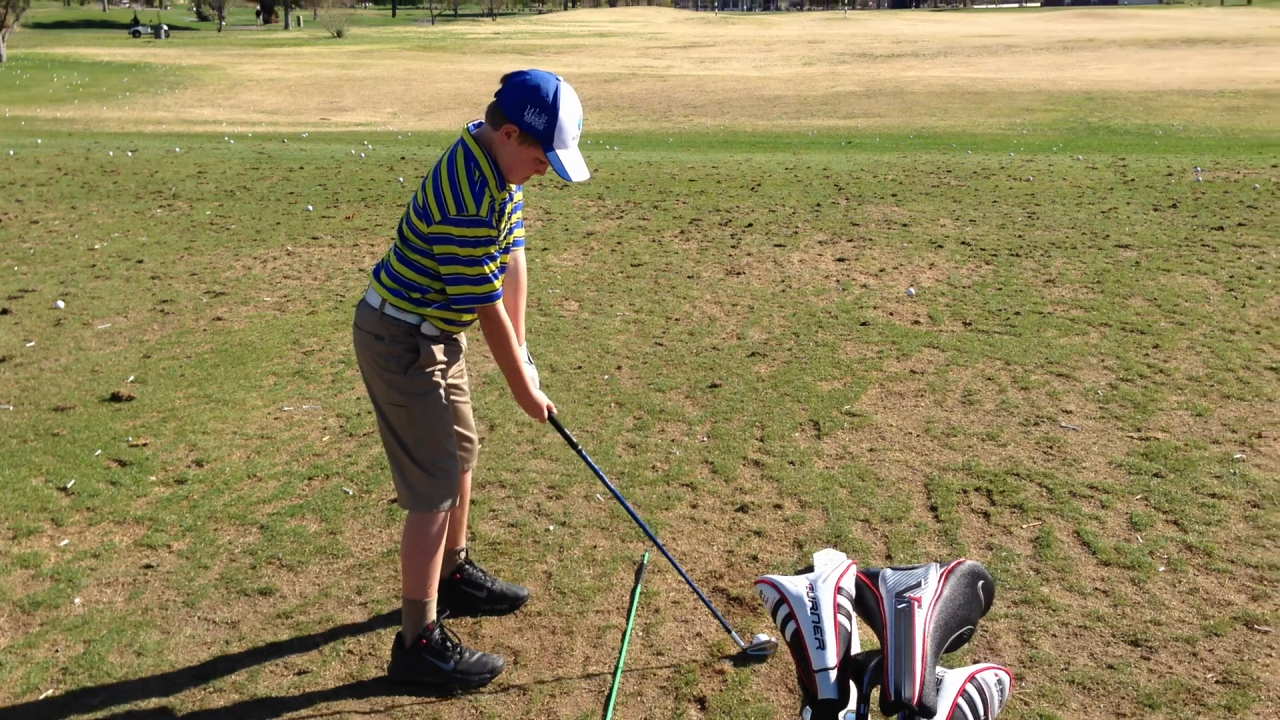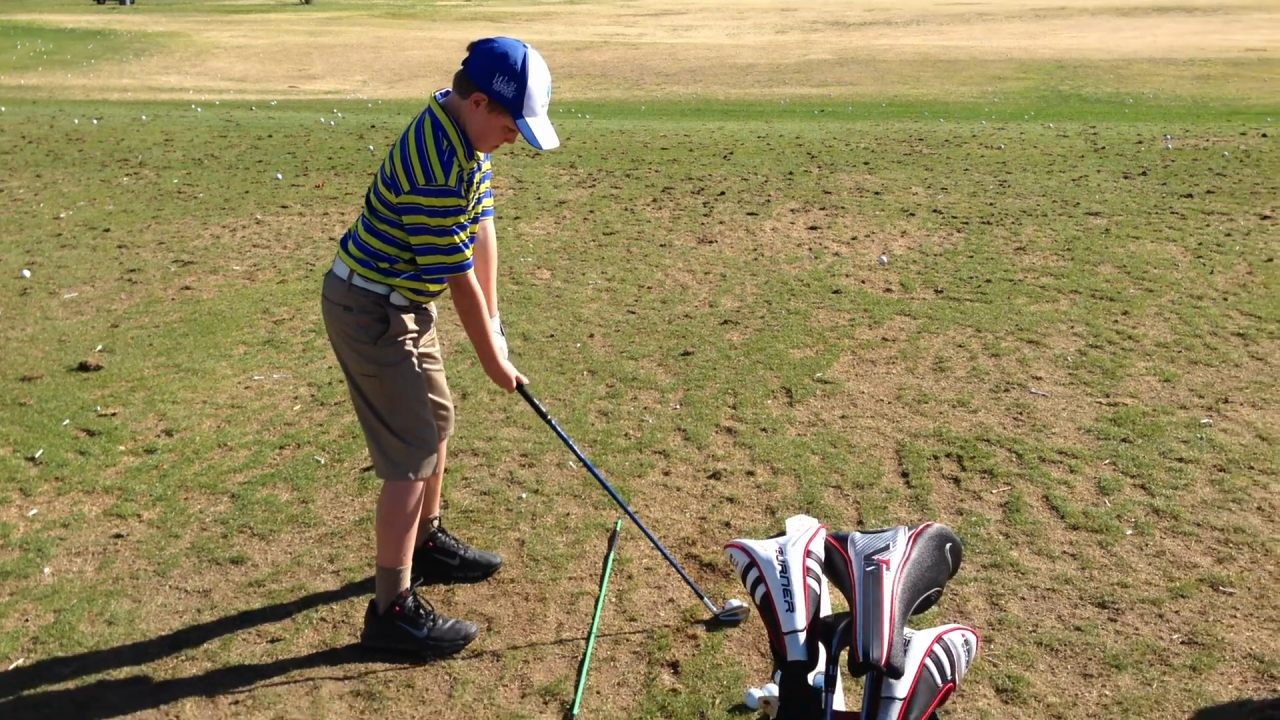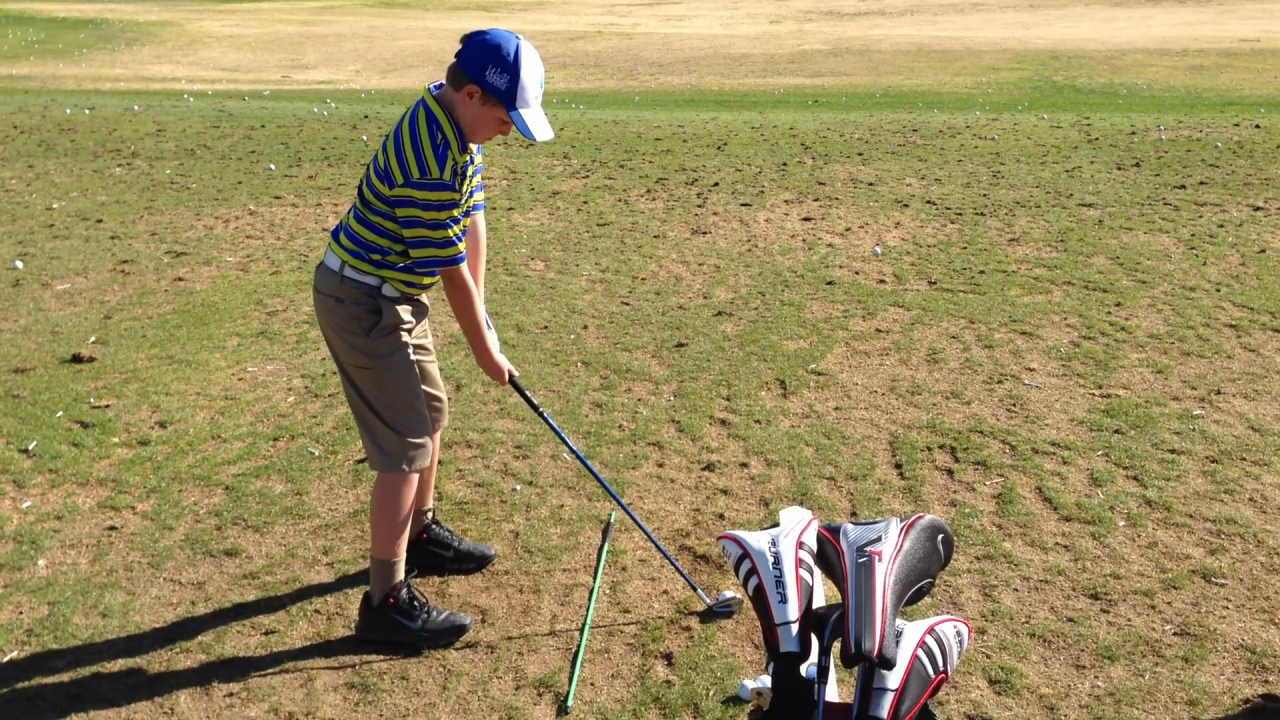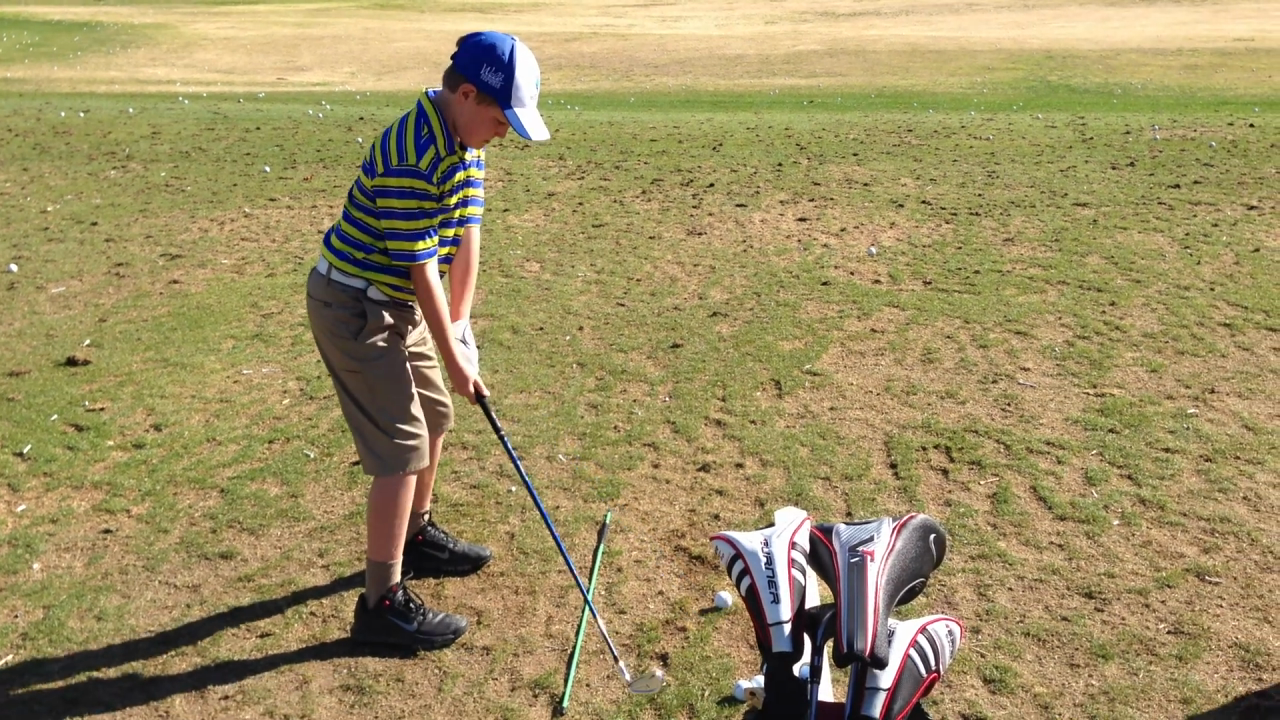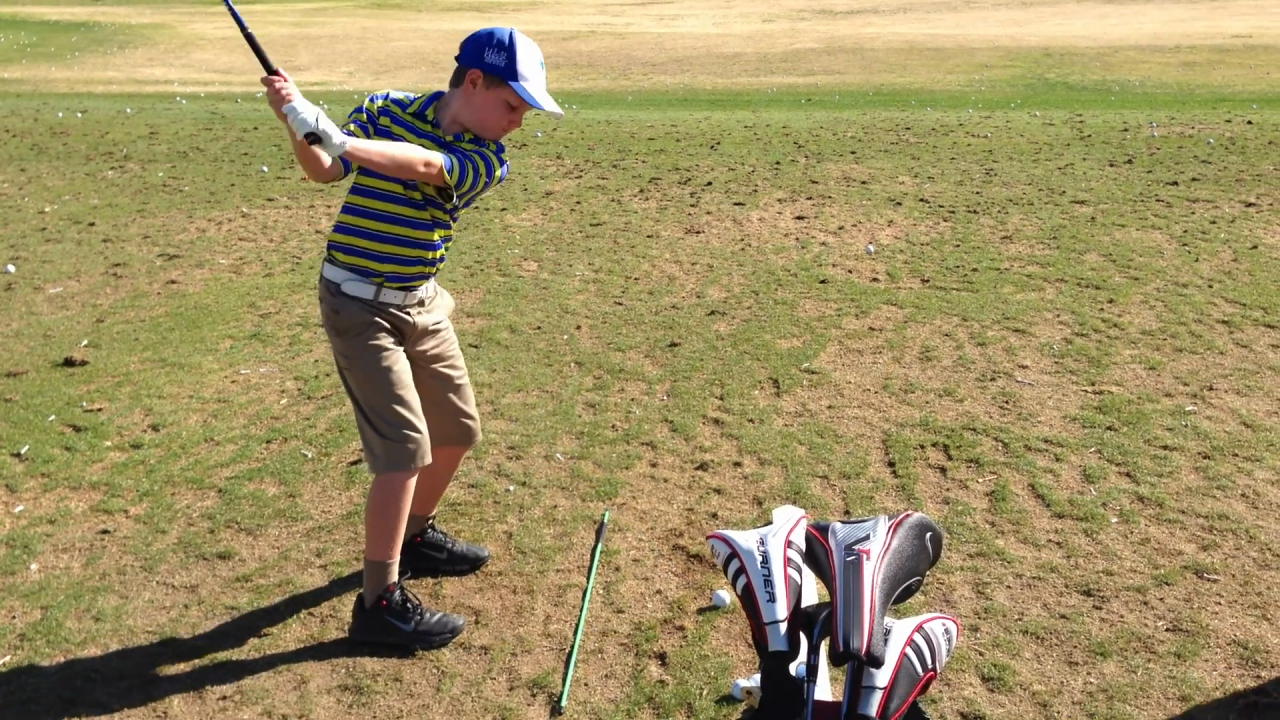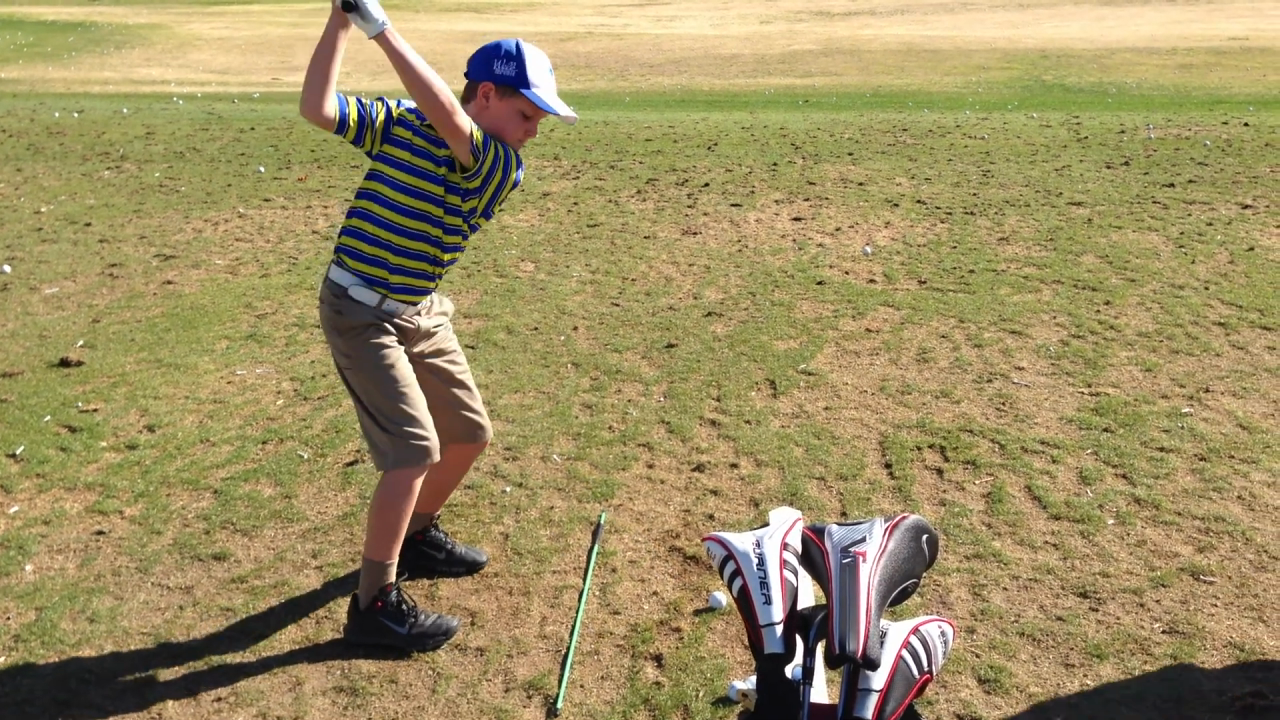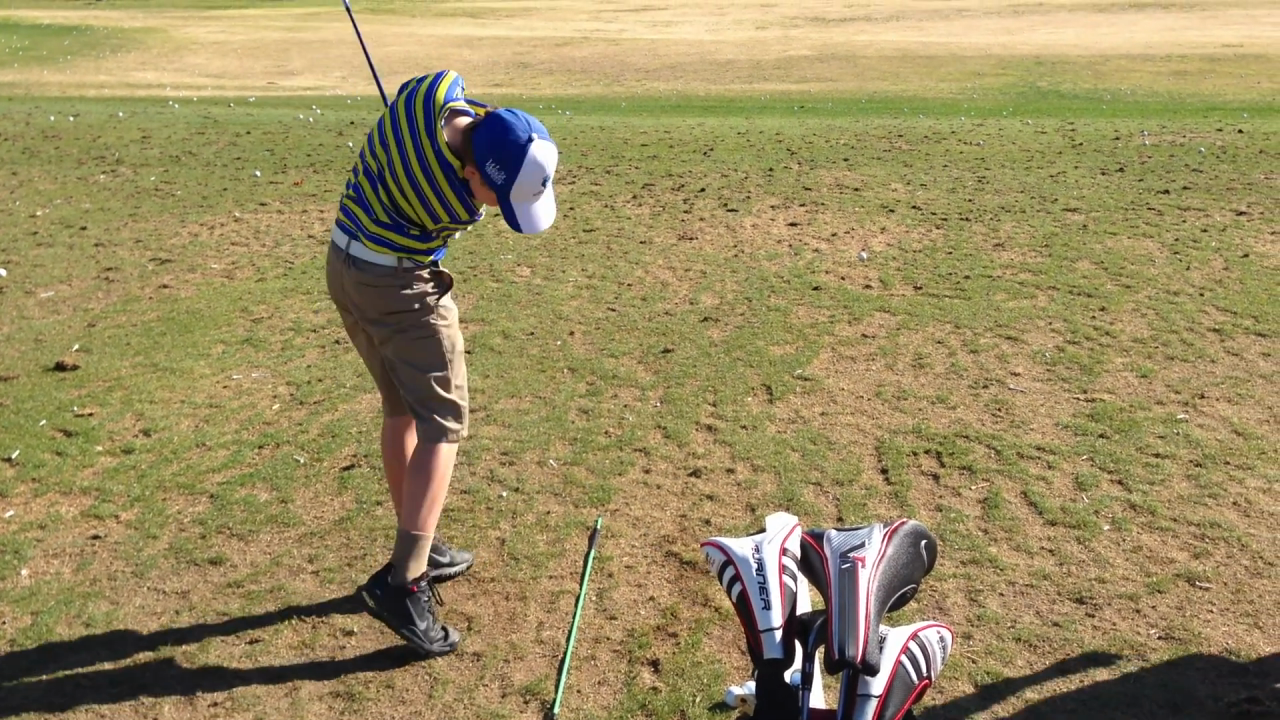
dt=0.4s
person 1, frame 1
left shoulder: (496, 162)
right shoulder: (469, 196)
left elbow: (512, 258)
right elbow: (487, 306)
left wrist: (522, 350)
right wrist: (522, 387)
left hip: (433, 330)
right hip: (401, 340)
left knee: (459, 453)
right knee: (433, 486)
left ankle: (452, 575)
right ankle: (419, 641)
person 1, frame 2
left shoulder: (462, 131)
right shoulder: (437, 166)
left elbow: (482, 228)
right elbow: (459, 276)
left wrist: (495, 321)
right wrist: (492, 359)
left hip: (403, 301)
right hip: (370, 310)
left knee: (436, 421)
right knee: (411, 454)
left ankle: (426, 542)
right ankle: (393, 609)
person 1, frame 3
left shoulder: (453, 122)
right shoulder: (431, 160)
left elbow: (473, 221)
right elbow: (452, 269)
left wrist: (481, 315)
right wrist: (484, 350)
left hip: (394, 293)
right hip: (362, 302)
left knee: (429, 413)
right knee: (405, 445)
left ankle: (420, 533)
right ankle: (387, 601)
person 1, frame 4
left shoulder: (463, 140)
right shoulder: (415, 156)
left elbow: (465, 238)
right elbow: (418, 268)
left wrist: (461, 327)
right wrist: (451, 353)
left hip: (390, 301)
right hip: (353, 306)
left knee: (432, 416)
right knee: (400, 447)
left ankle: (415, 535)
right ankle: (382, 603)
person 1, frame 5
left shoulder: (487, 161)
right shoulder: (387, 109)
left elbow: (422, 164)
right elbow: (321, 166)
left wrist: (338, 136)
right wrist: (301, 118)
left hip: (423, 305)
right hip: (360, 306)
left knee: (457, 430)
right knee: (405, 448)
left ankle: (414, 537)
right ankle: (379, 602)
person 1, frame 6
left shoulder: (501, 168)
right shoulder: (397, 122)
left elbow: (446, 118)
right elbow: (317, 107)
left hip: (418, 312)
right hip: (359, 311)
left knee: (469, 433)
right knee: (413, 448)
left ankle: (416, 535)
right ankle: (374, 602)
person 1, frame 7
left shoulder: (433, 91)
right shoulder: (453, 204)
left hip: (347, 268)
right hip: (404, 284)
left knee: (402, 409)
right knee: (440, 424)
left ankle: (416, 549)
right ankle: (404, 580)
